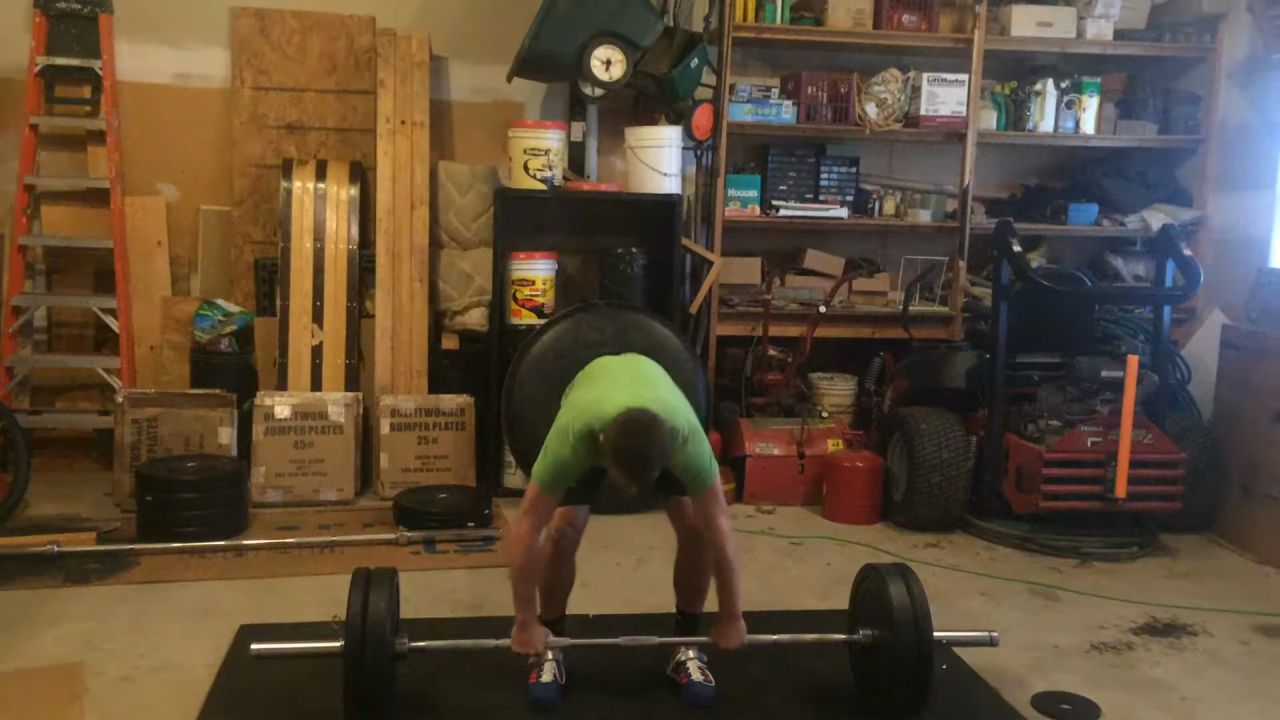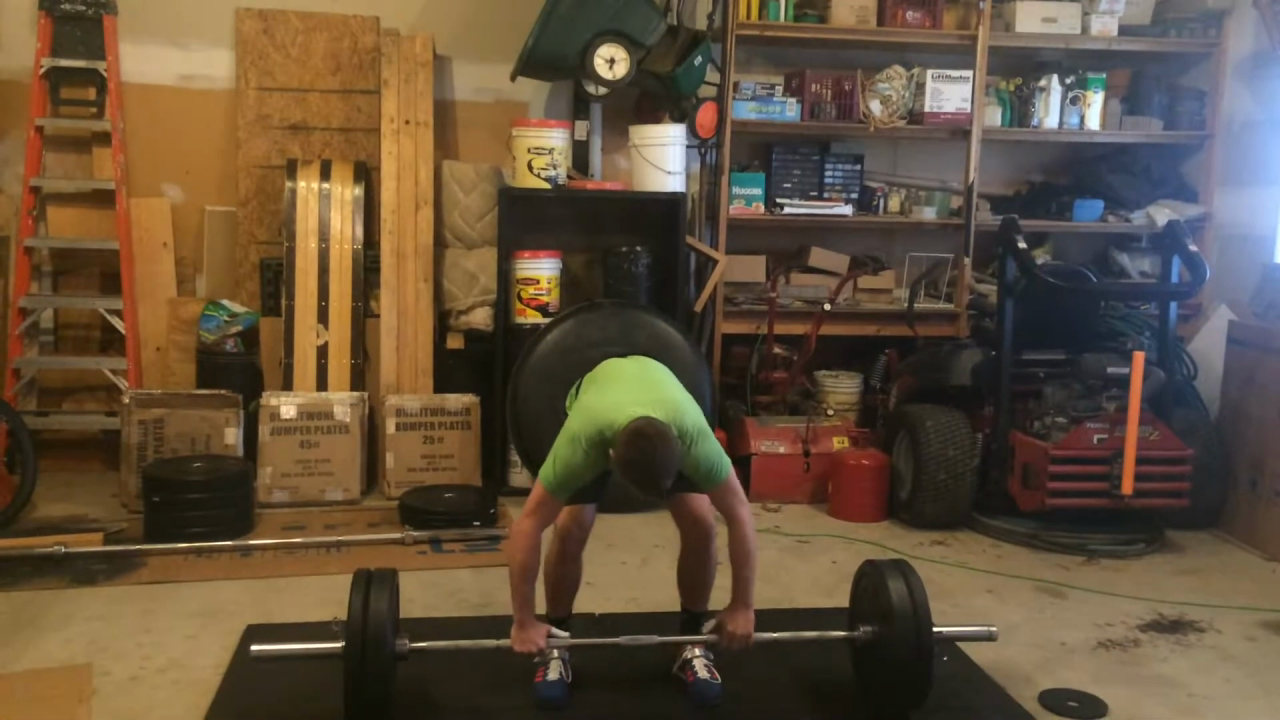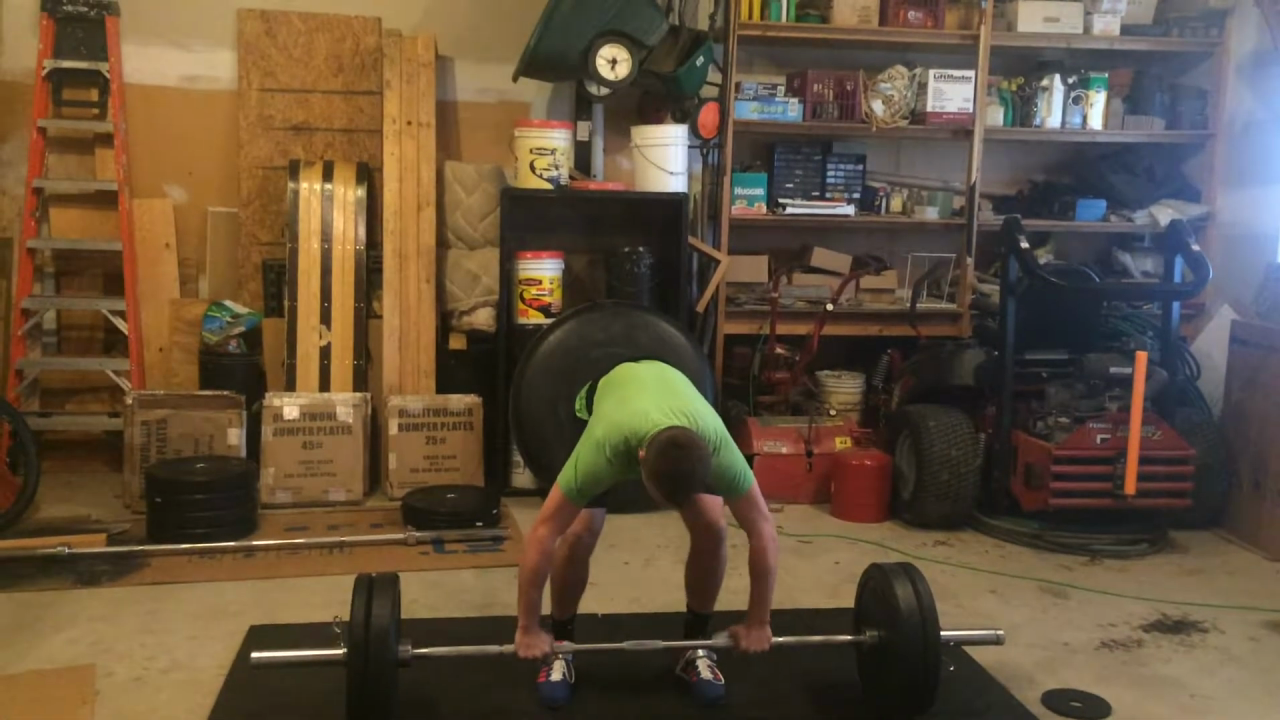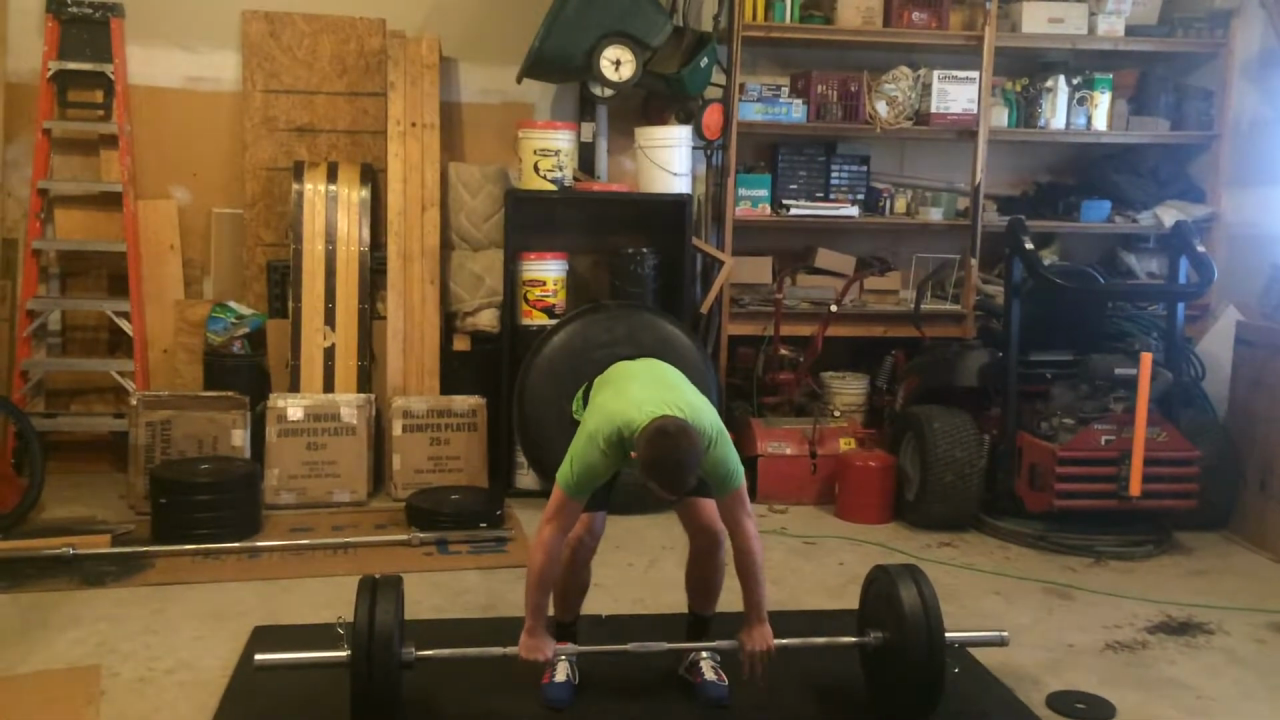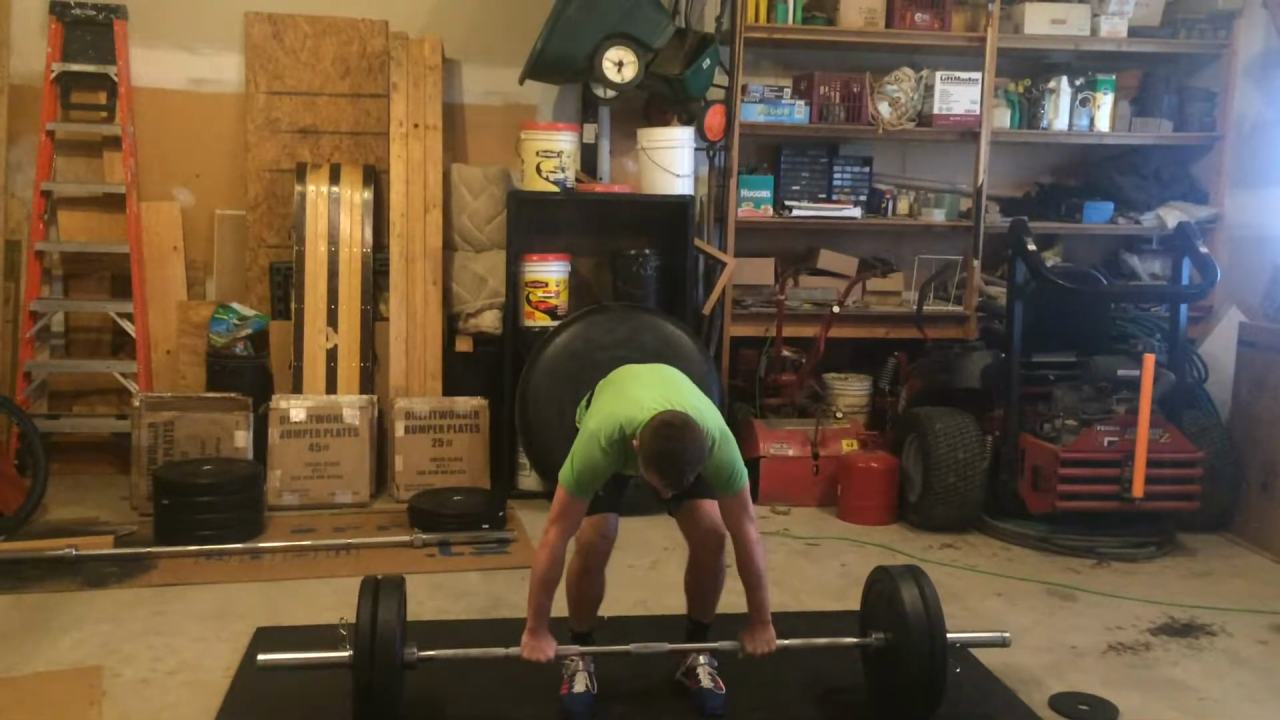
dt=1s
person 1, frame 1
left shoulder: (686, 440)
right shoulder: (571, 436)
left elbow: (716, 527)
right elbow: (527, 527)
left wrist: (730, 617)
right wrist: (525, 623)
right hip: (588, 422)
left knee: (696, 529)
right knee: (562, 532)
left ankle: (686, 648)
right ankle: (550, 649)
person 1, frame 2
left shoulder: (695, 438)
right shoulder: (582, 440)
left elbow: (739, 516)
right elbow: (527, 526)
left wrist: (742, 606)
right wrist: (523, 622)
right hip: (595, 399)
left knee: (701, 526)
right knee: (569, 530)
left ankle: (693, 644)
right ankle: (556, 646)
person 1, frame 3
left shoulder: (717, 447)
right shoulder: (604, 447)
left elbow: (762, 529)
right elbow: (543, 532)
left wrist: (758, 623)
right wrist: (528, 628)
left knee: (712, 529)
right knee: (577, 535)
left ankle: (696, 645)
right ankle: (560, 645)
person 1, frame 4
left shoulder: (712, 440)
right shoulder: (598, 440)
left elbow: (743, 528)
right elbow: (552, 532)
left wrist: (757, 622)
right wrist: (534, 630)
left knee: (710, 533)
right knee: (580, 539)
left ankle: (698, 648)
right ankle: (564, 648)
person 1, frame 5
left shoulder: (717, 442)
right shoulder: (599, 441)
left elbow: (745, 531)
right elbow: (556, 535)
left wrist: (760, 622)
right wrist: (536, 630)
left hip: (682, 426)
right hip: (609, 426)
left knee: (711, 537)
right knee: (593, 544)
left ankle: (697, 652)
right ankle: (580, 656)
